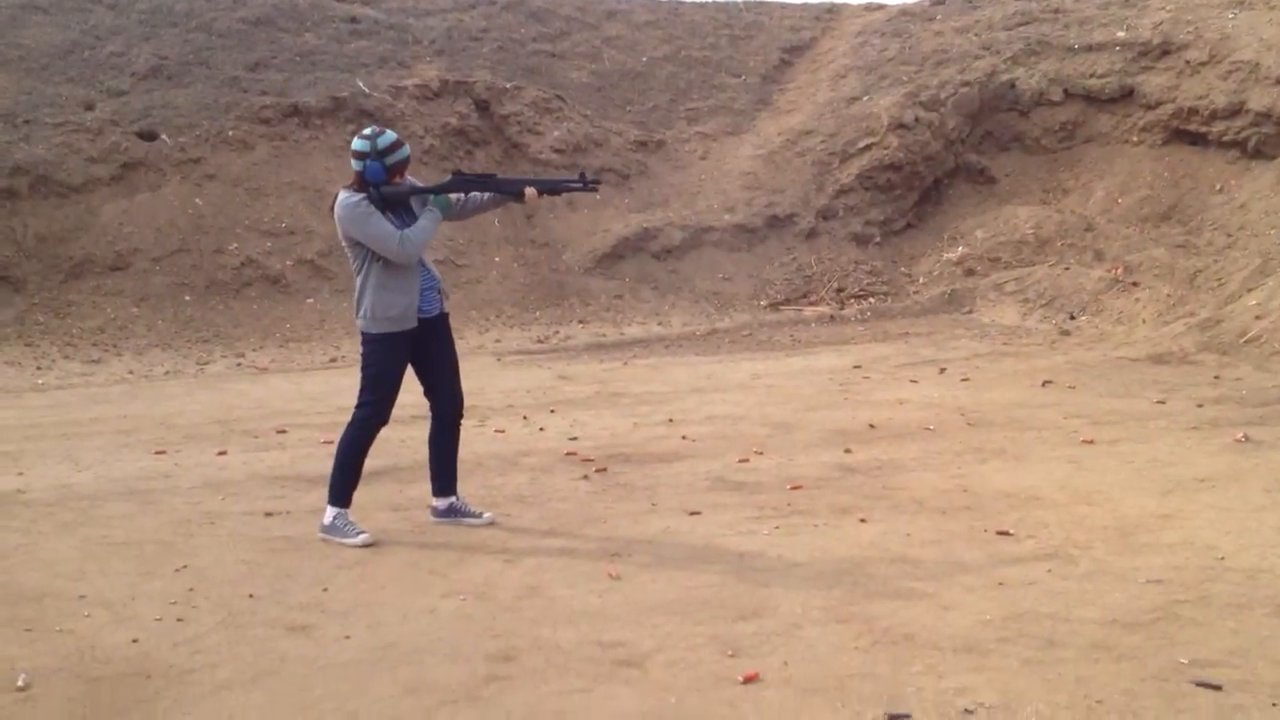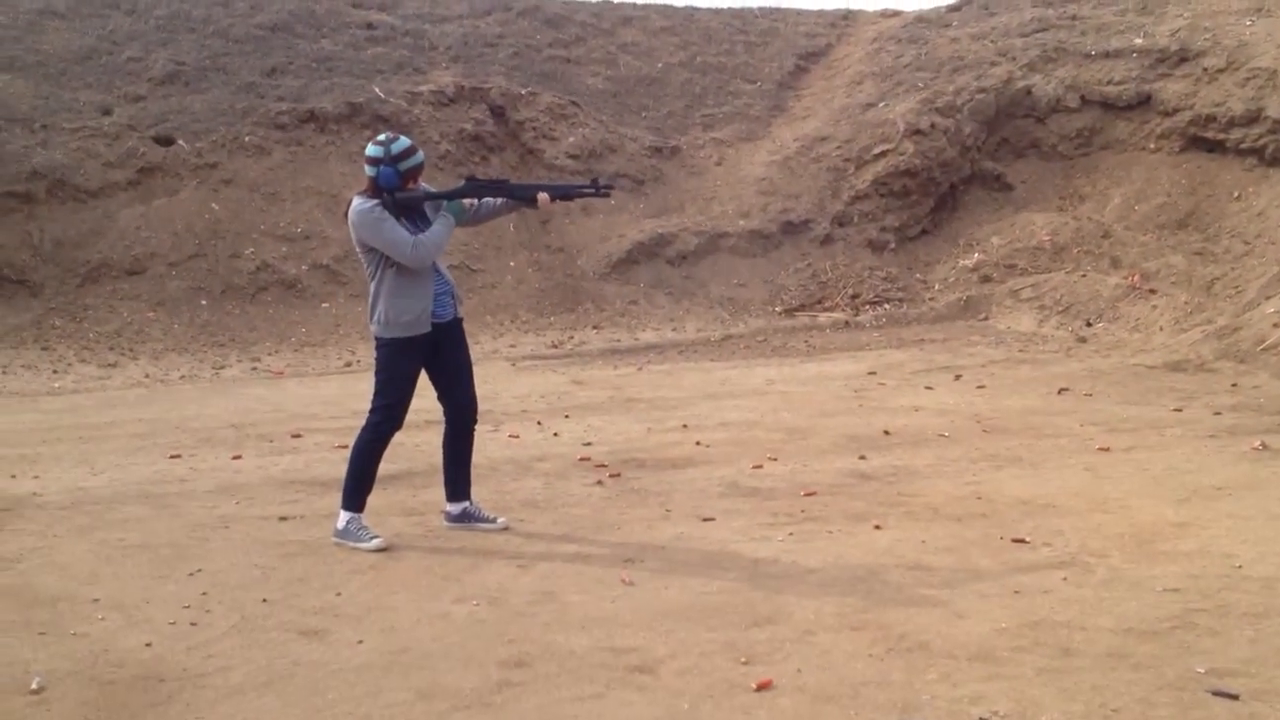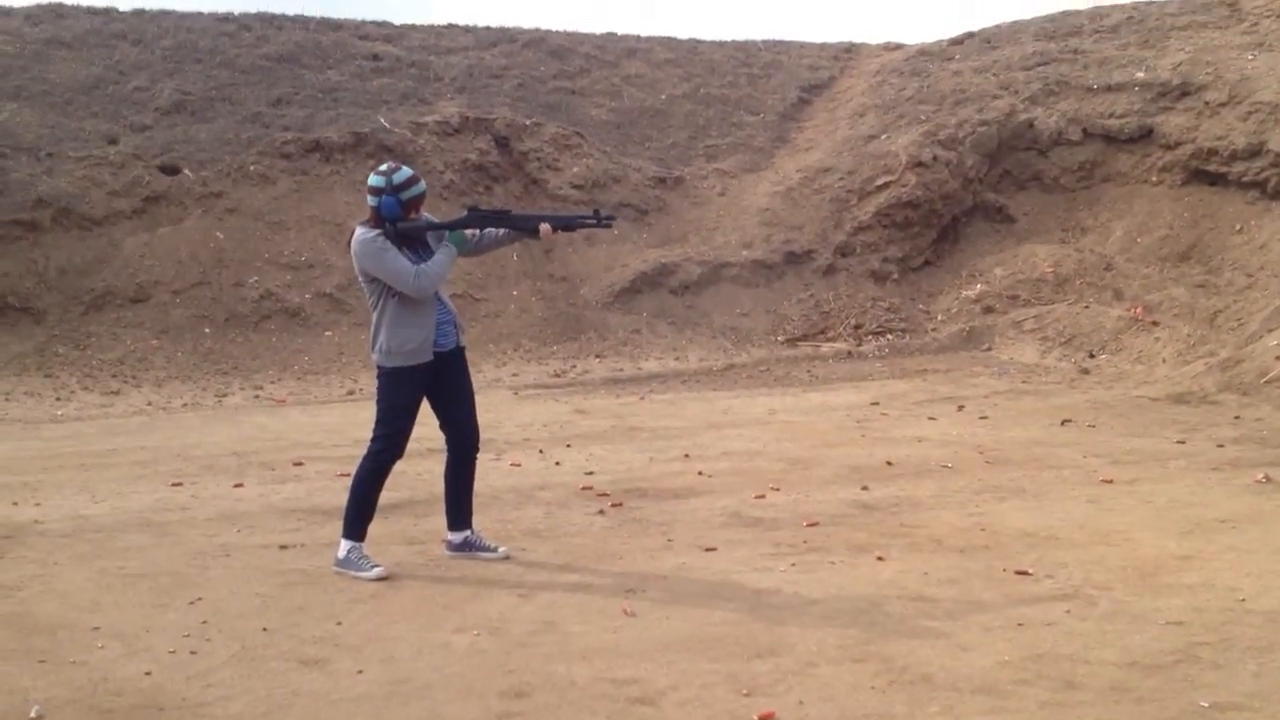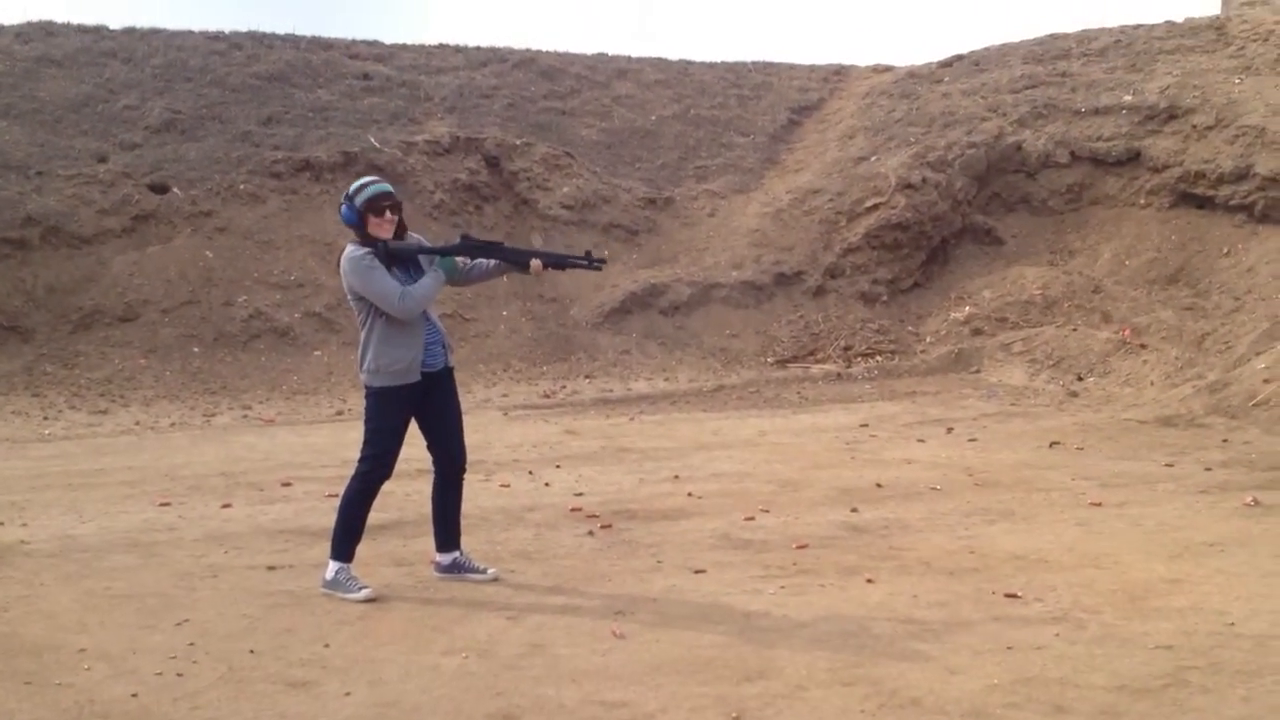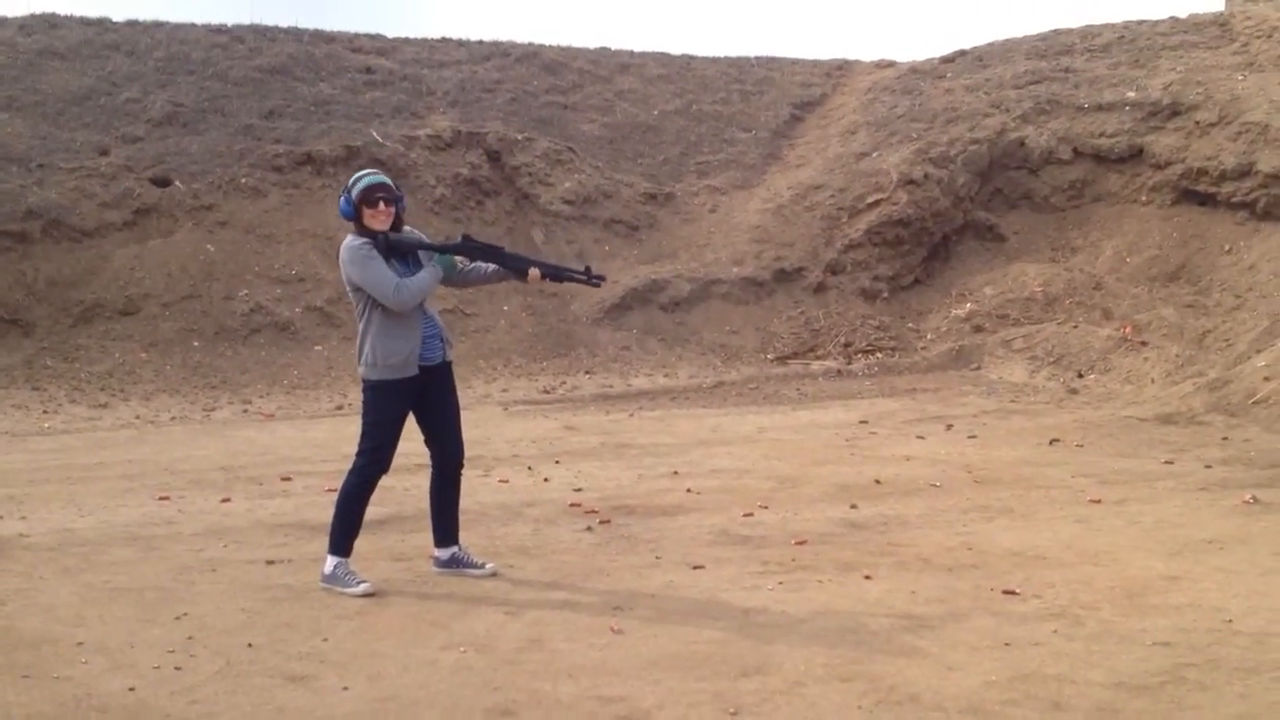
dt=0.3s
person 1, frame 1
right shoulder: (351, 206)
left elbow: (457, 206)
right elbow: (402, 248)
left wrist: (509, 193)
right wrist: (433, 211)
left hip: (429, 314)
right hip: (387, 324)
left knee: (449, 406)
right knee: (371, 415)
left ankle: (445, 500)
right ankle: (335, 514)
person 1, frame 2
right shoulder: (365, 212)
left elbow: (470, 212)
right elbow: (416, 253)
left wrist: (522, 199)
right wrist: (446, 216)
left hip: (444, 319)
right hip: (401, 329)
left knee: (463, 411)
right knee: (385, 420)
left ankle: (459, 505)
right ankle: (348, 518)
person 1, frame 3
right shoulder: (368, 242)
left elbow: (472, 242)
right elbow: (418, 283)
left wrist: (524, 230)
right wrist: (448, 247)
left hip: (446, 348)
right hip: (403, 358)
left knee: (465, 440)
right knee: (386, 448)
left ankle: (460, 534)
right ankle: (349, 547)
person 1, frame 4
left shoulder: (410, 244)
right shoulder: (357, 259)
left elbow: (461, 272)
right elbow: (403, 305)
left wrist: (514, 263)
right wrist: (439, 272)
left hip: (435, 369)
right hip: (391, 378)
left knee: (452, 462)
right knee: (374, 469)
left ankle: (448, 556)
right ankle: (337, 569)
person 1, frame 5
left shoulder: (409, 239)
right shoulder: (355, 250)
left elbow: (458, 274)
right elbow: (399, 296)
left wrist: (513, 270)
right wrist: (434, 267)
left hip: (434, 364)
right hip: (389, 372)
left knee: (450, 456)
right knee: (371, 464)
left ankle: (448, 551)
right ankle: (336, 563)
